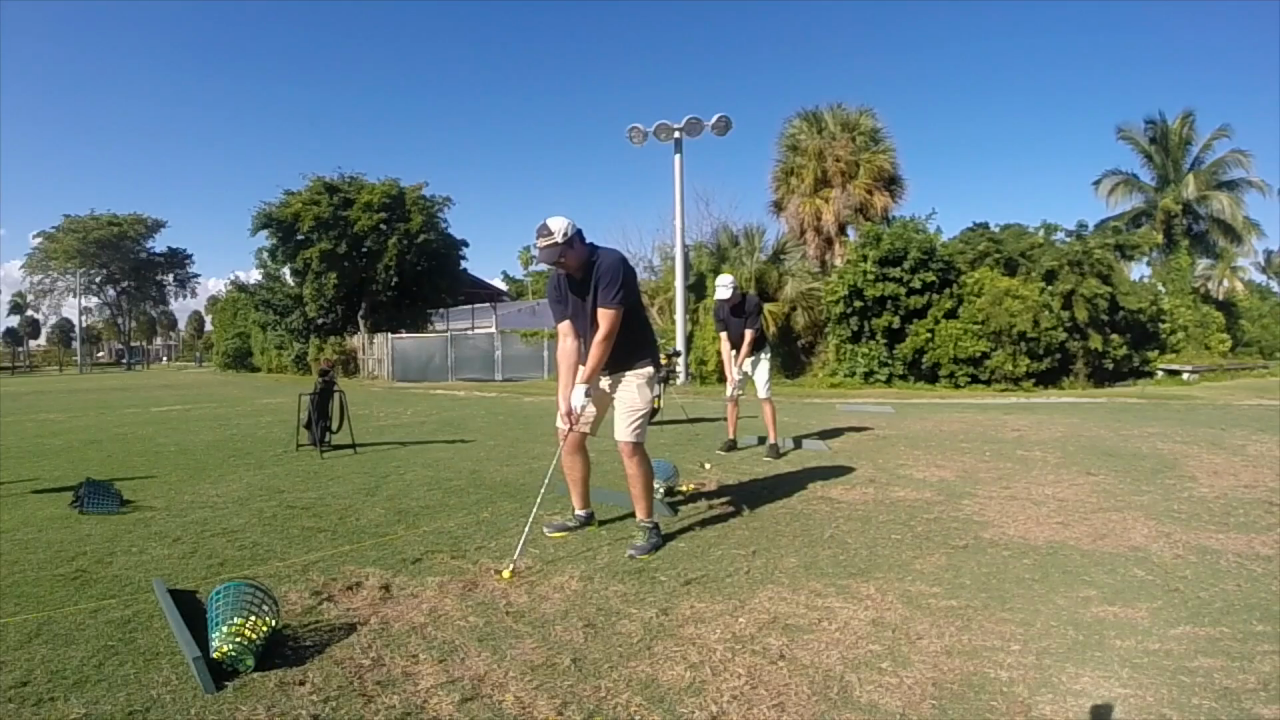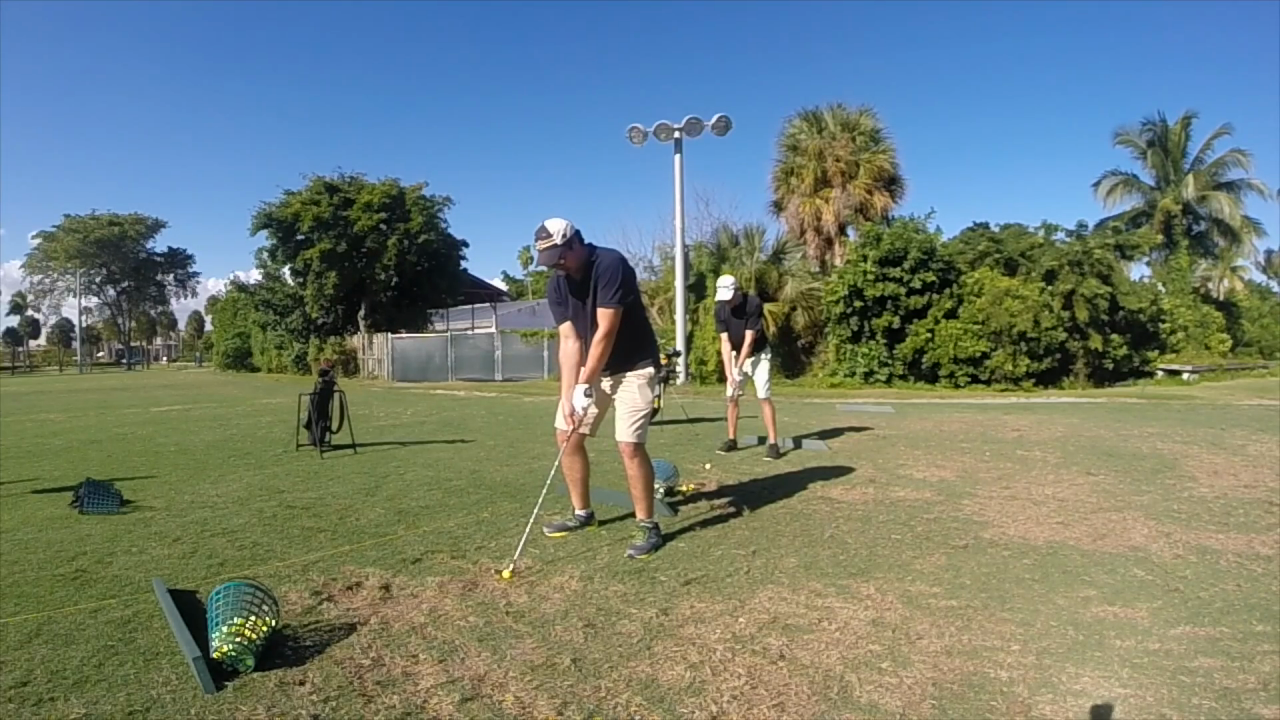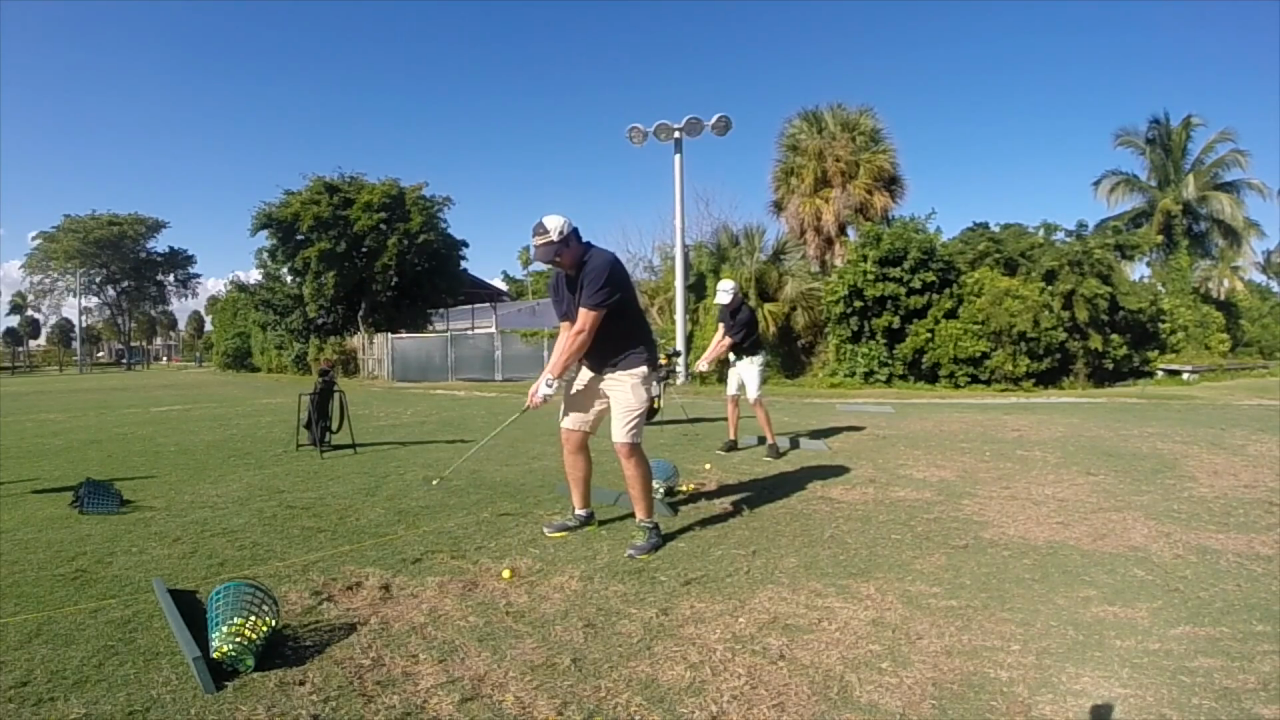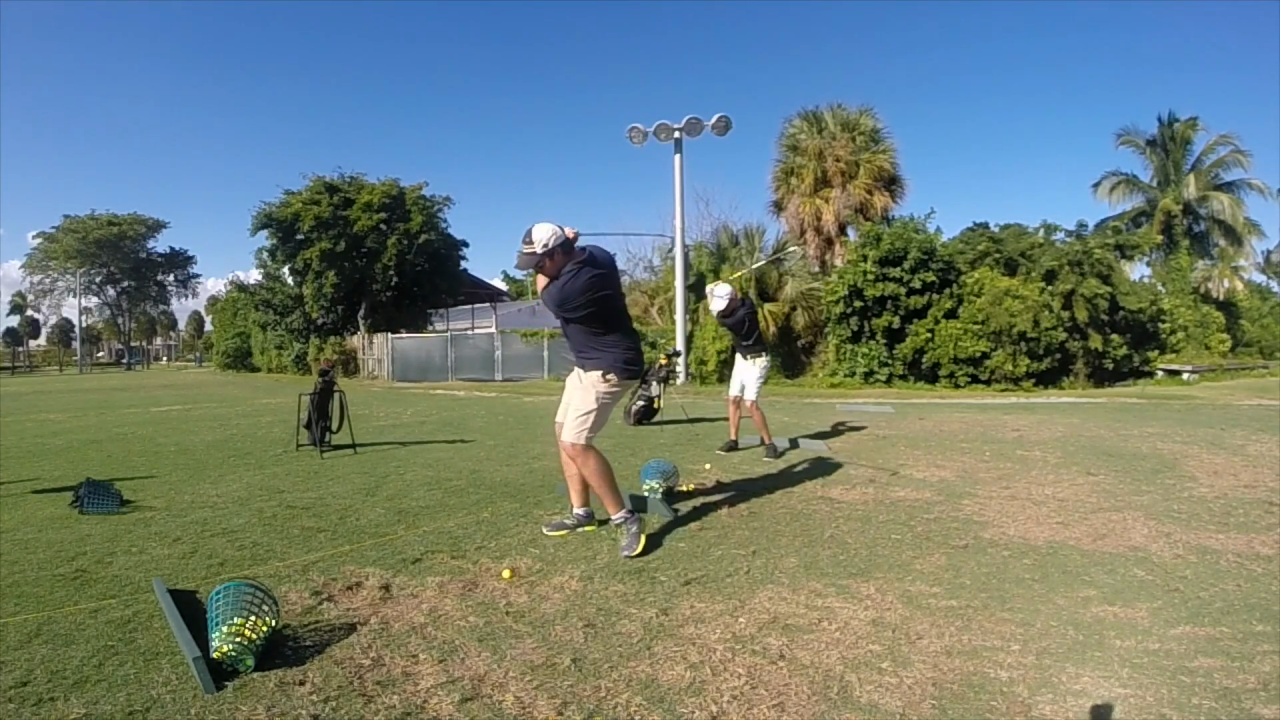
dt=0.7s
person 1, frame 1
left shoulder: (612, 265)
right shoulder: (557, 282)
left elbow: (606, 333)
right elbow: (567, 339)
left wrist: (582, 386)
right wrist: (563, 395)
left hip: (633, 366)
right hip: (592, 364)
left knee: (629, 444)
right knee: (569, 436)
left ankle: (648, 526)
right ankle: (582, 513)
person 1, frame 2
left shoulder: (611, 265)
right shoulder: (557, 284)
left elbow: (606, 333)
right elbow: (570, 340)
left wrist: (585, 387)
right wrist: (567, 396)
left hip: (633, 366)
right hip: (591, 366)
left knee: (629, 445)
right knee: (567, 435)
left ankle: (648, 526)
right ankle: (582, 513)
person 1, frame 3
left shoulder: (602, 266)
right shoulder: (559, 280)
left elbow: (583, 332)
right elbow: (567, 334)
left wrist: (552, 379)
right wrist: (545, 378)
left hip: (630, 365)
right hip: (592, 366)
left knee: (625, 445)
right knee: (571, 437)
left ankle: (648, 526)
right ankle: (582, 513)
person 1, frame 4
left shoulder: (565, 291)
right shoulder: (596, 256)
left elbow: (543, 289)
right wrist: (567, 239)
left hip: (608, 368)
right hip: (594, 363)
left knee: (576, 443)
right knee: (564, 433)
left ankle: (625, 520)
right ankle: (581, 513)
person 2, frame 1
left shoulder: (753, 303)
right shoulder: (719, 309)
left elbow: (749, 339)
right elbow: (725, 341)
left wrist: (738, 367)
right wrist: (728, 372)
left hip: (758, 354)
right hip: (736, 354)
left knee: (764, 397)
right knee: (732, 397)
left ankle: (773, 443)
right ankle: (731, 439)
person 2, frame 2
left shoulder: (754, 304)
right shoulder: (720, 310)
left elbow: (749, 339)
right elbow: (725, 342)
left wrist: (739, 367)
right wrist: (729, 373)
left hip: (759, 355)
right hip: (736, 355)
left knee: (764, 397)
right knee: (731, 397)
left ankle: (773, 443)
right ankle: (732, 439)
person 2, frame 3
left shoulder: (745, 315)
right shoulder: (726, 307)
left elbow: (726, 343)
right elbow: (720, 334)
left wrist: (708, 361)
right wrist: (704, 357)
left hip: (752, 359)
right hip: (735, 357)
left knee: (754, 400)
right knee: (732, 398)
left ankle: (772, 443)
right ankle: (732, 439)
person 2, frame 4
left shoulder: (738, 319)
right shoulder: (744, 301)
left elbow: (716, 313)
left wrist: (710, 293)
right wrist: (716, 290)
left hip: (756, 361)
right hip: (741, 358)
left knee: (750, 403)
right knee: (733, 399)
left ankle: (769, 444)
right ankle: (733, 440)
